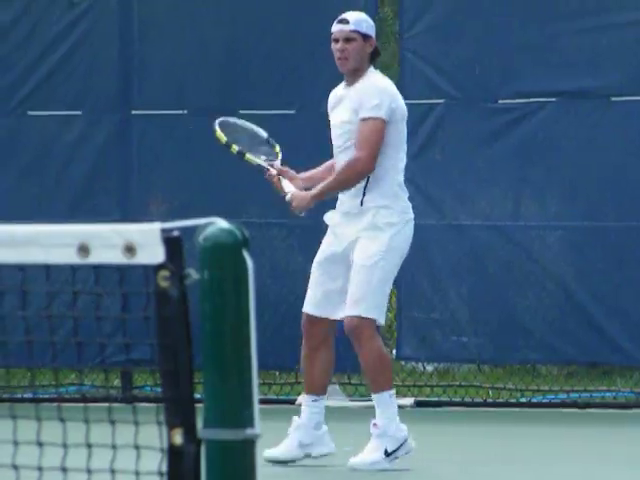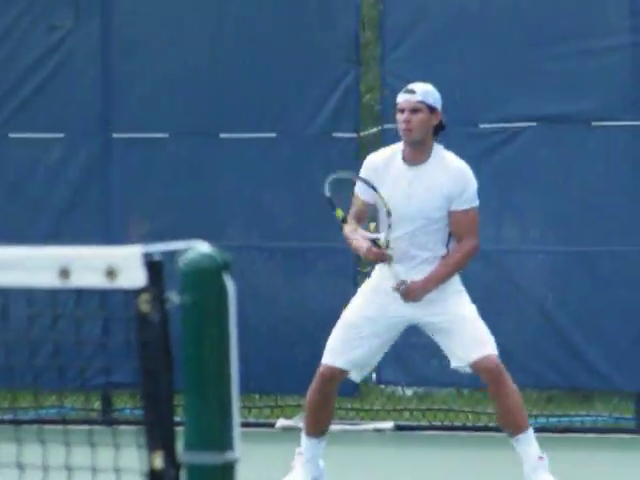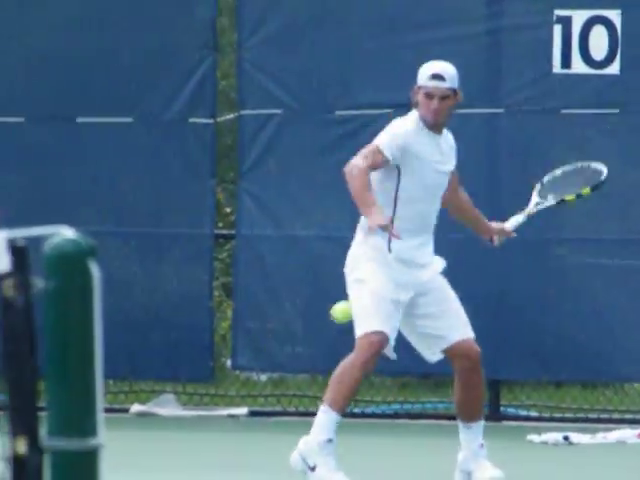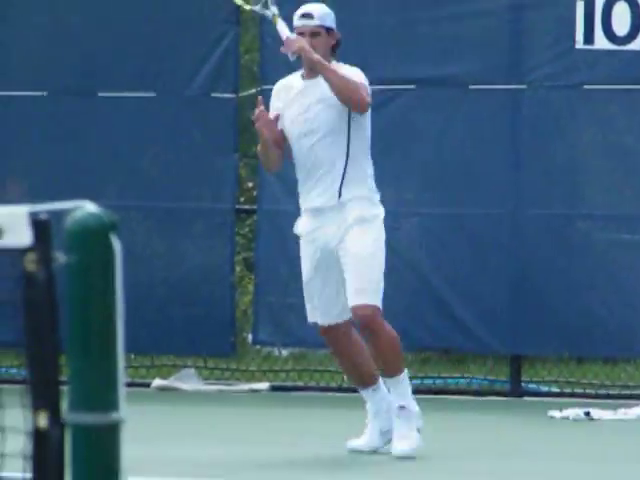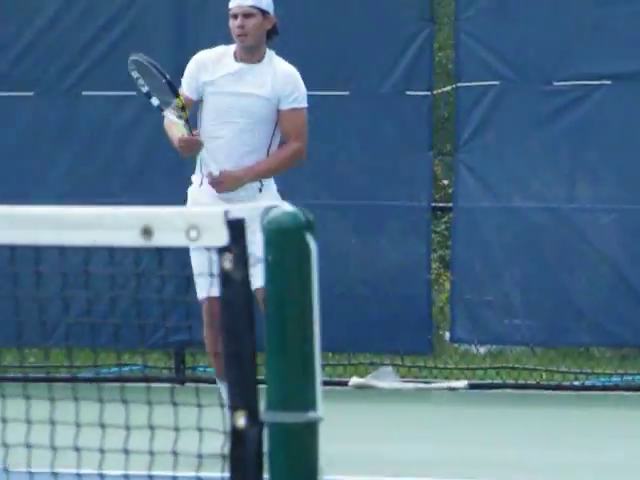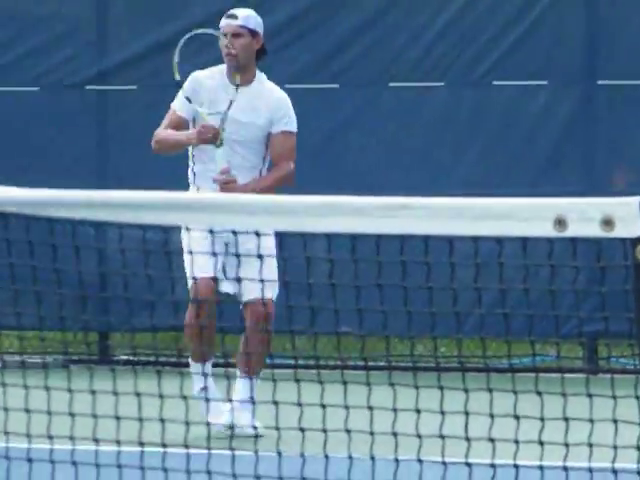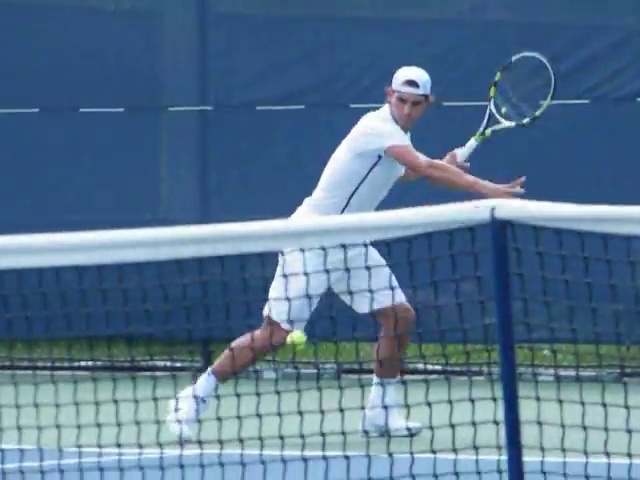
dt=0.7s
person 1, frame 1
left shoulder: (379, 91)
right shoulder: (337, 95)
left elbow: (364, 161)
left wrist: (312, 194)
right wrist: (297, 179)
left hip: (382, 222)
right hip: (345, 223)
left knee: (359, 323)
right knee: (314, 322)
left ankle: (389, 433)
right ankle: (309, 431)
person 1, frame 2
left shoulder: (458, 174)
right shoulder: (376, 164)
left elbow: (468, 243)
right elbow: (353, 224)
left wrist: (426, 284)
right wrist: (361, 245)
left hip: (440, 290)
right hip: (384, 289)
left knee: (491, 368)
right knee: (328, 375)
person 1, frame 3
left shoulder: (445, 142)
right shoulder: (405, 133)
right elbow: (356, 169)
left wrist: (486, 227)
right wrist: (373, 213)
left hip: (422, 267)
right hip: (380, 262)
left knee: (469, 356)
right knee: (371, 347)
person 1, frame 4
left shoulder: (350, 76)
right shoulder: (284, 91)
left elbow: (360, 103)
right elbow: (275, 164)
left wrist: (315, 58)
right wrist: (266, 134)
left hip: (357, 217)
right hip: (314, 224)
left knee: (367, 315)
right knee: (334, 332)
left ankle: (405, 409)
right ankle: (384, 417)
person 1, frame 5
left shoulder: (287, 78)
right shoulder: (204, 63)
left elbow: (296, 146)
right elbow: (174, 113)
left wrist: (243, 175)
right wrist: (179, 138)
left hip: (256, 199)
right hip: (206, 198)
left knee: (266, 300)
right knee: (213, 308)
person 1, frame 6
left shoulder: (277, 101)
right shoulder: (199, 83)
left elbow: (285, 170)
right elbow: (160, 140)
left wrist: (245, 190)
right wrist: (191, 137)
left hip: (250, 215)
left knee: (260, 312)
right knee: (204, 293)
left ankle: (243, 403)
right ankle: (203, 384)
person 1, frame 7
left shoulder: (398, 133)
right shoulder: (379, 127)
right elbow: (425, 168)
left wrist: (447, 166)
right wrist: (488, 188)
left hip: (348, 240)
left knee: (398, 317)
right knee: (273, 334)
left ankle: (381, 410)
right ankle: (196, 396)
